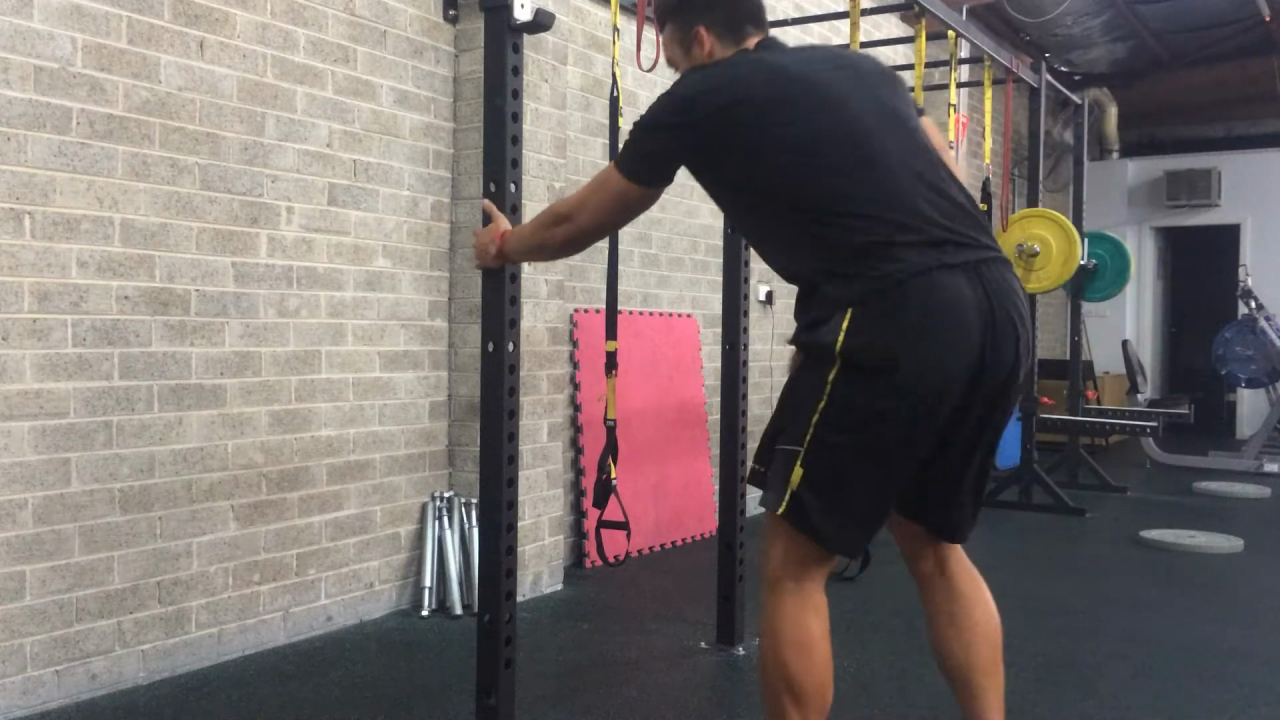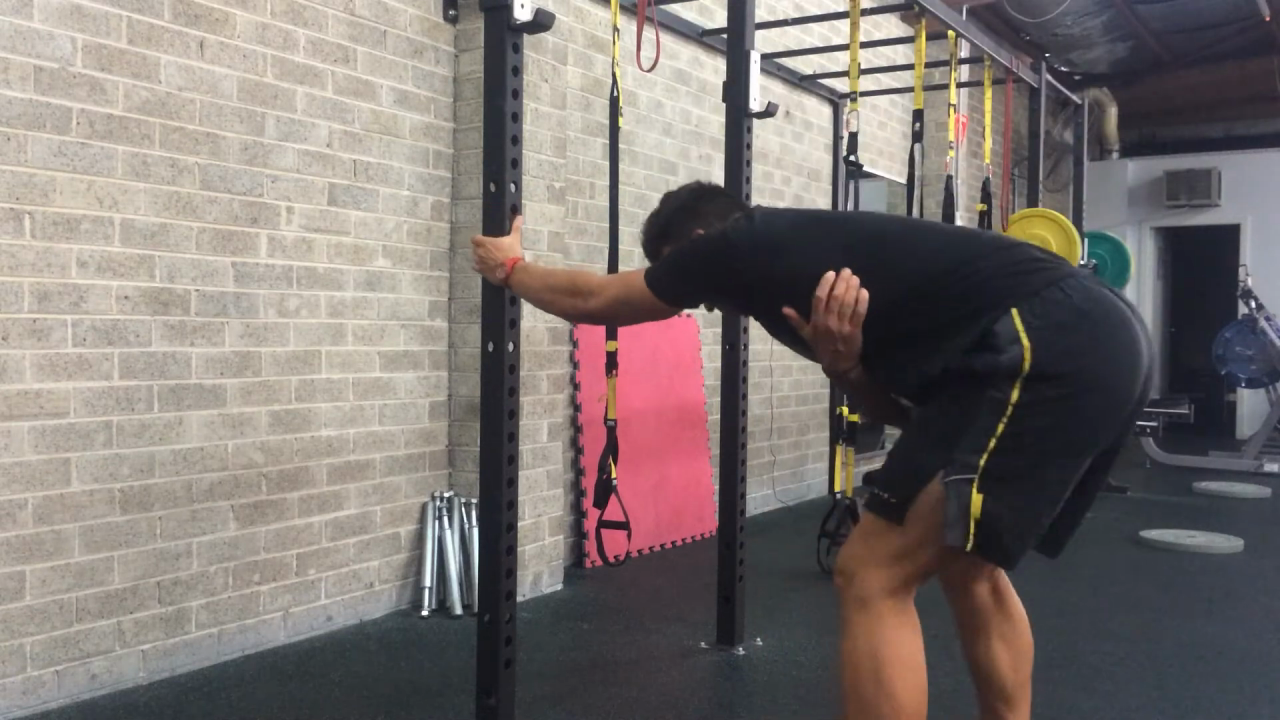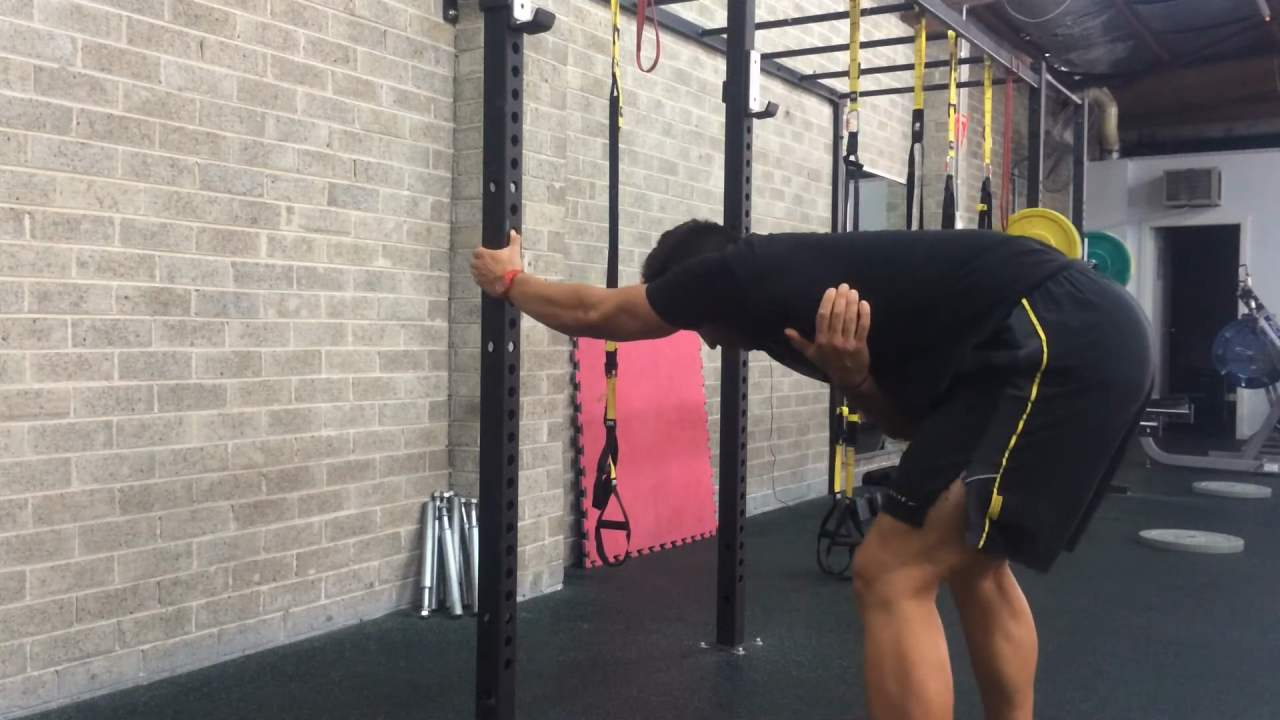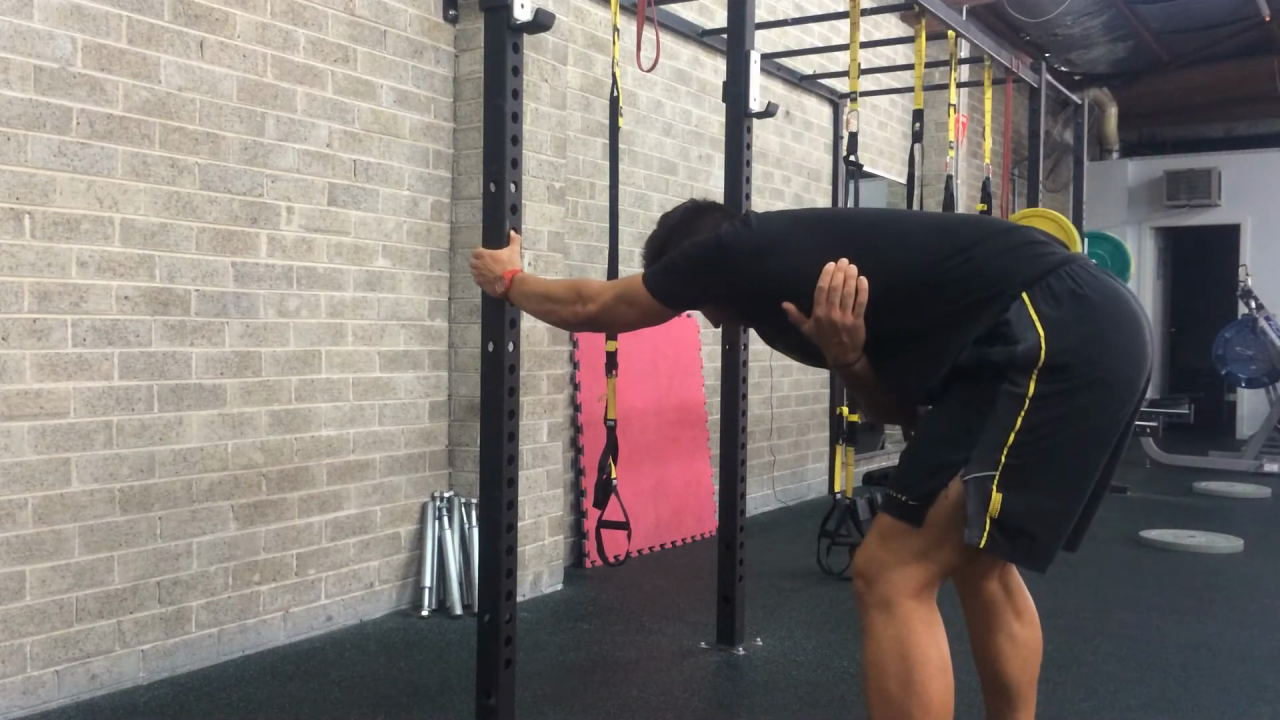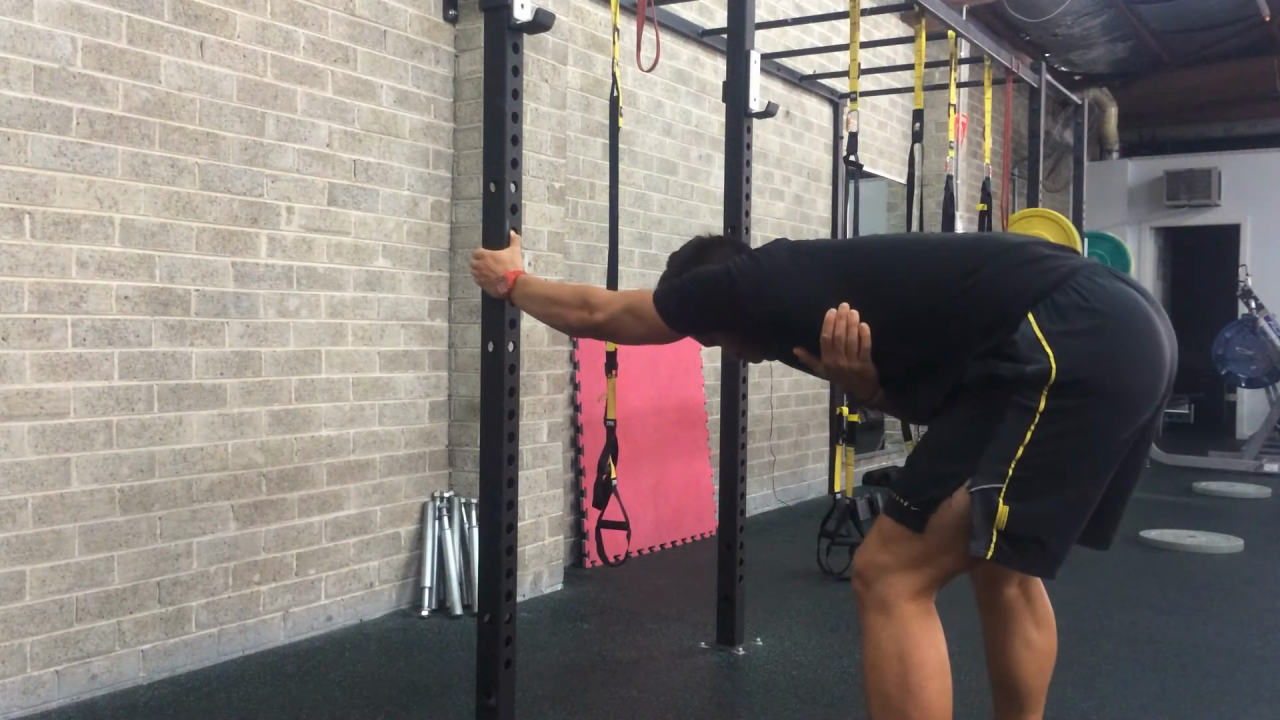
dt=1s
person 1, frame 1
left shoulder: (698, 96)
right shoulder: (864, 71)
left elbow: (576, 225)
left wrist: (504, 244)
left hip: (896, 323)
right hip: (996, 303)
left knee: (792, 566)
right knee: (932, 548)
person 1, frame 2
left shoulder: (736, 248)
right shoulder: (804, 248)
left elbow: (597, 302)
right elbow: (906, 406)
left wrist: (509, 267)
right wrist: (846, 367)
left hip: (1048, 345)
right hip: (1099, 337)
left knee: (871, 579)
right knee: (968, 564)
person 1, frame 3
left shoulder: (737, 274)
right shoulder: (799, 277)
left elbow: (593, 314)
right elbow: (918, 419)
left wrist: (509, 279)
right wrist: (855, 378)
left hip: (1056, 341)
right hip: (1098, 328)
left knee: (892, 578)
right knee: (973, 563)
person 1, frame 4
left shoulder: (732, 252)
right shoulder: (795, 259)
left elbow: (591, 308)
right elbow: (906, 407)
left wrist: (508, 279)
right wrist: (848, 359)
left hip: (1053, 336)
right hip: (1097, 325)
left knee: (893, 577)
right knee: (980, 562)
person 1, frame 5
left shoulder: (745, 285)
right shoulder: (809, 278)
left elbow: (596, 314)
right elbow: (932, 389)
left wrist: (510, 279)
right wrist: (867, 385)
left hip: (1071, 344)
right hip: (1125, 327)
left knee: (892, 579)
right knee: (1000, 564)
